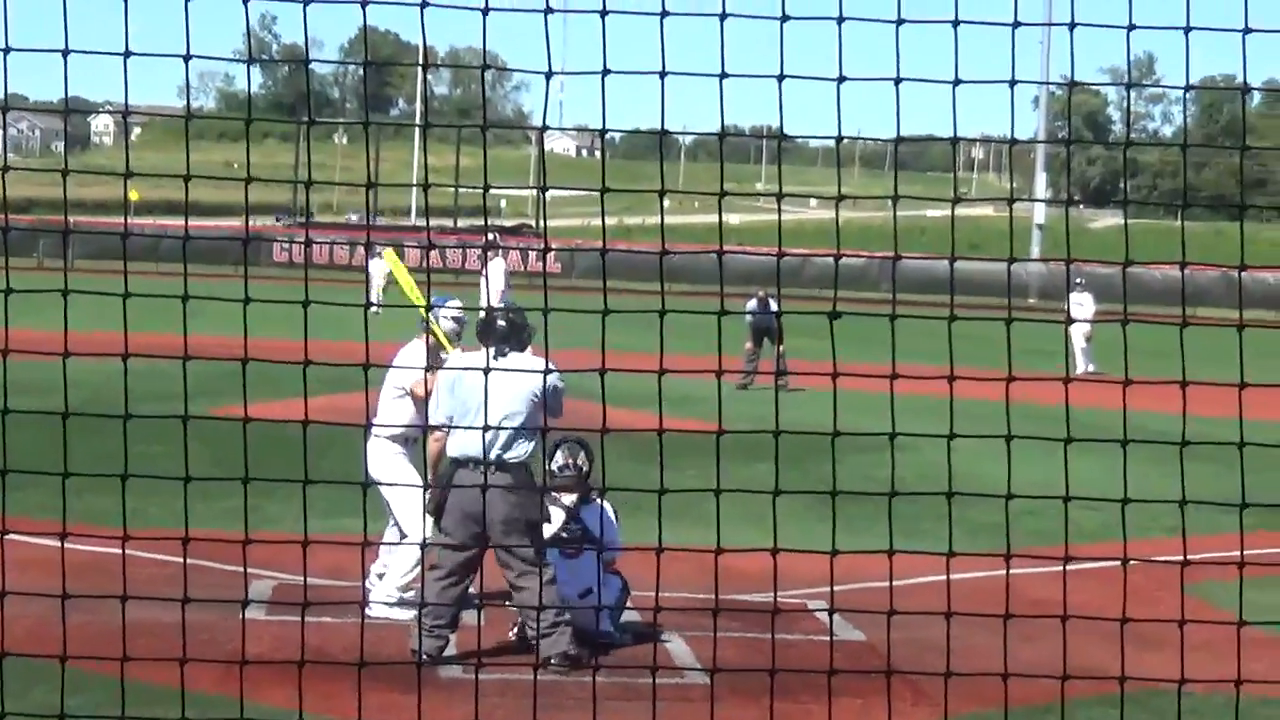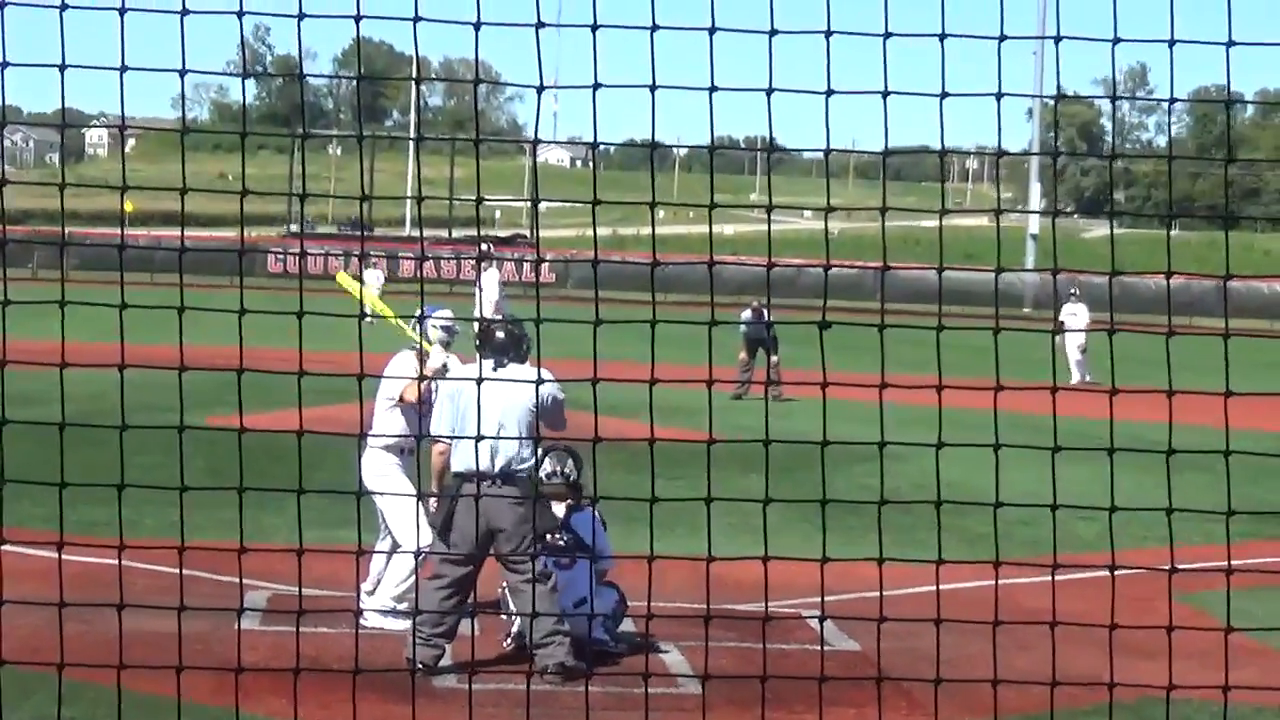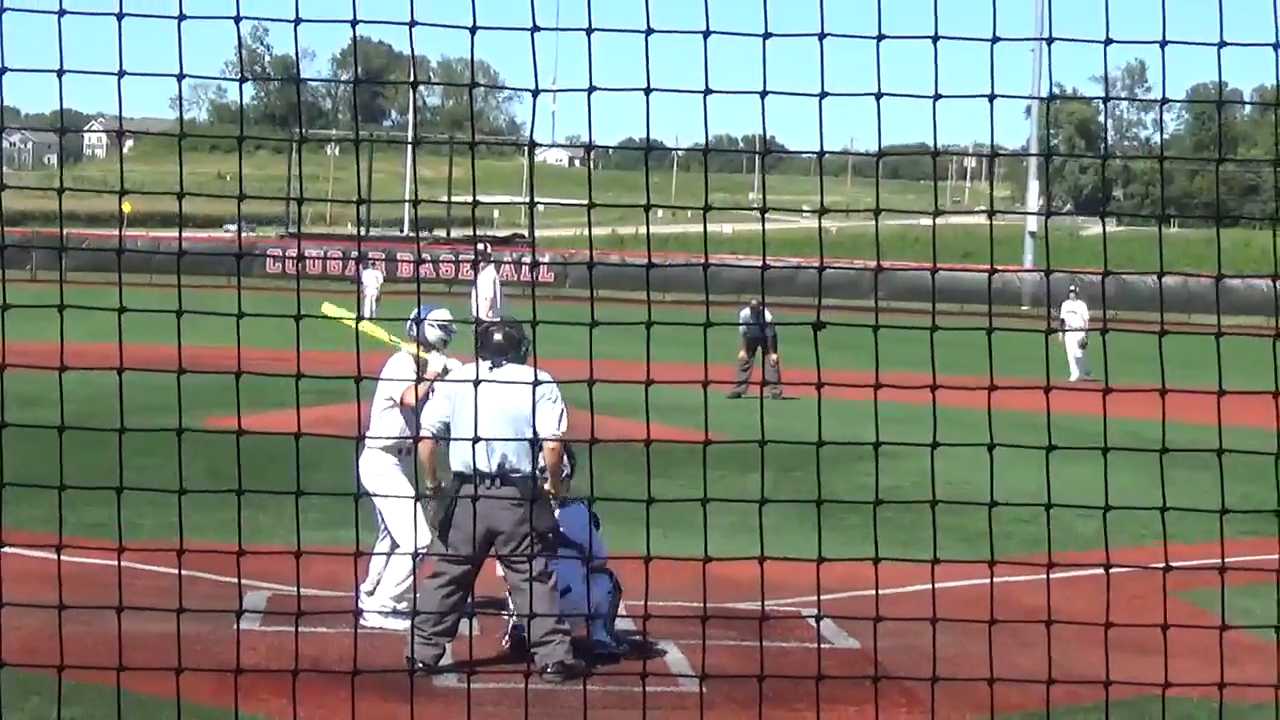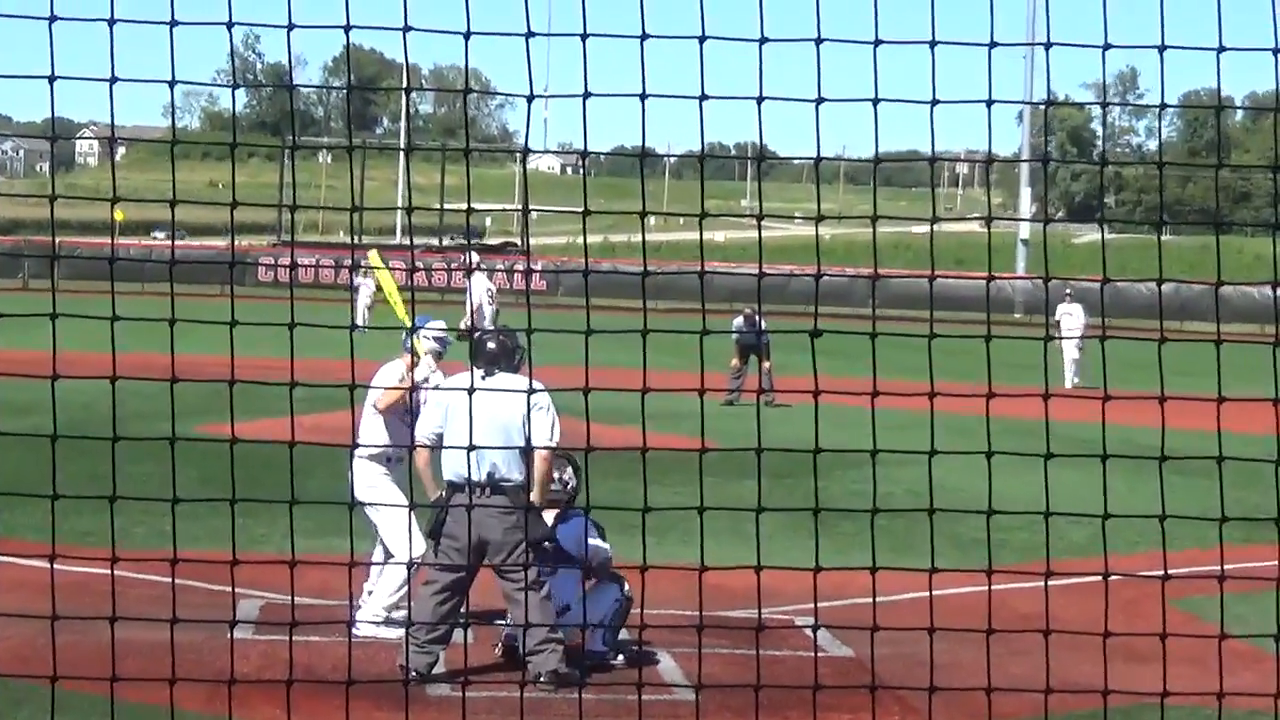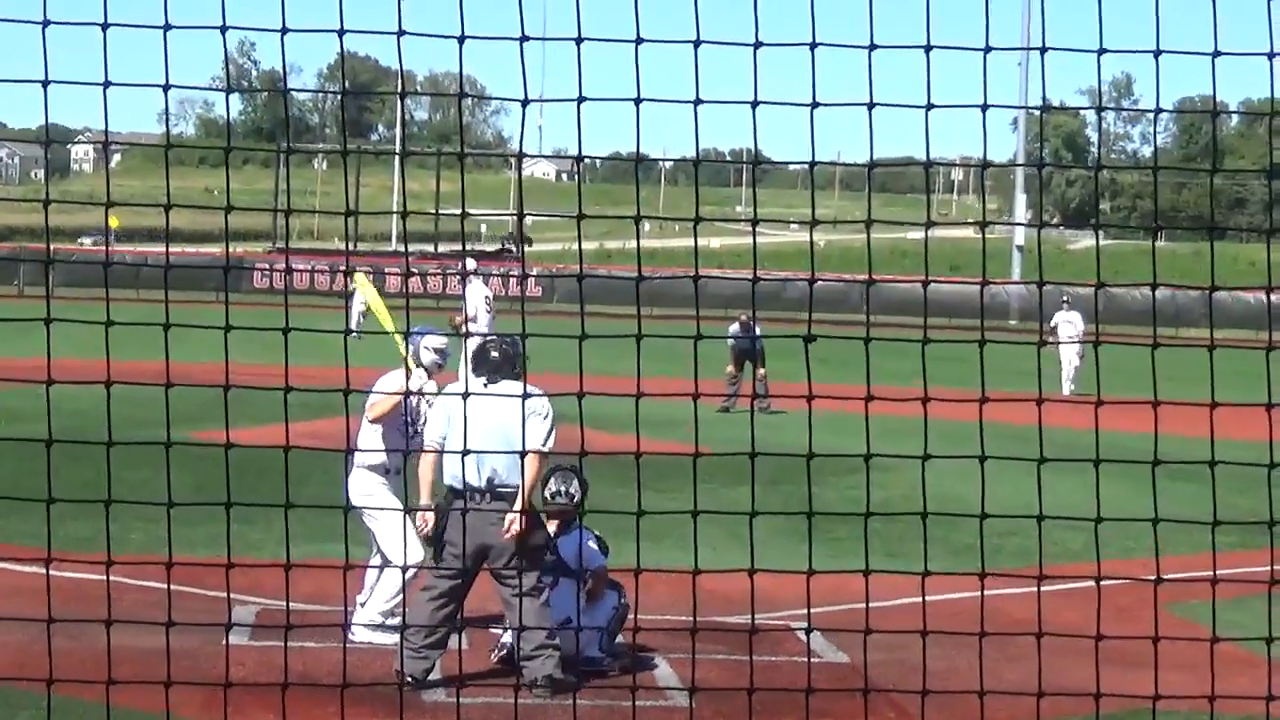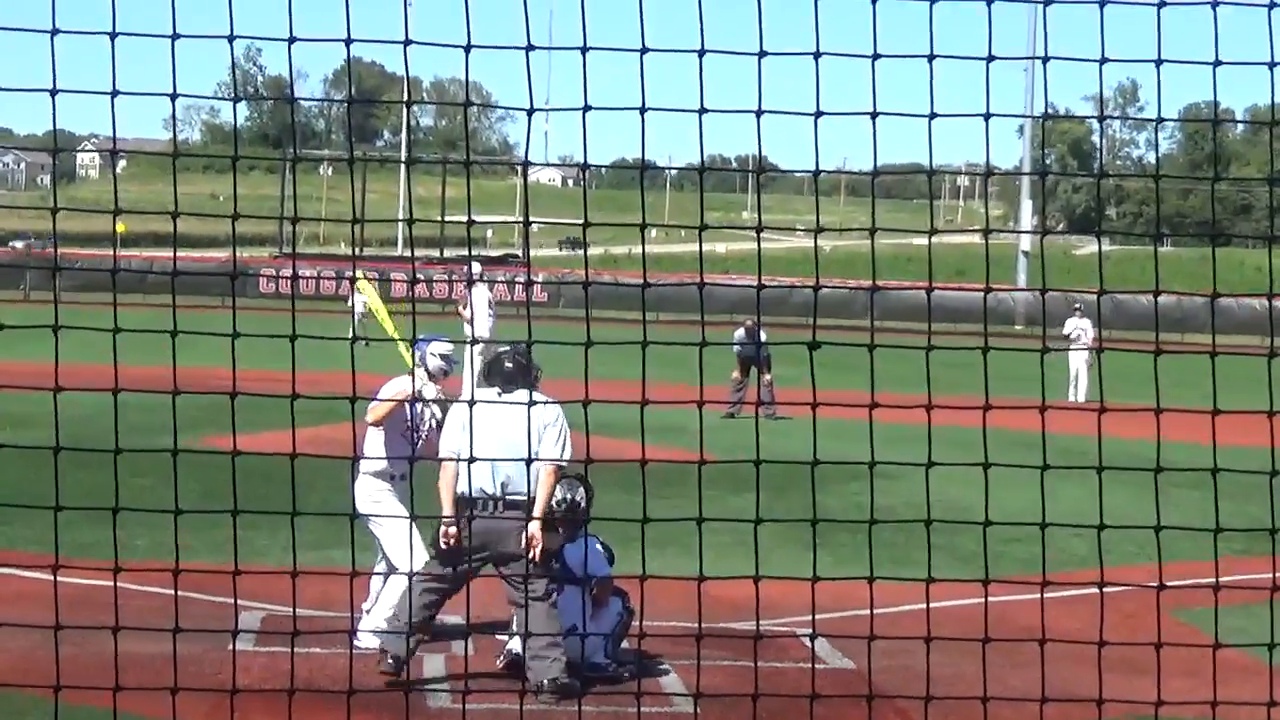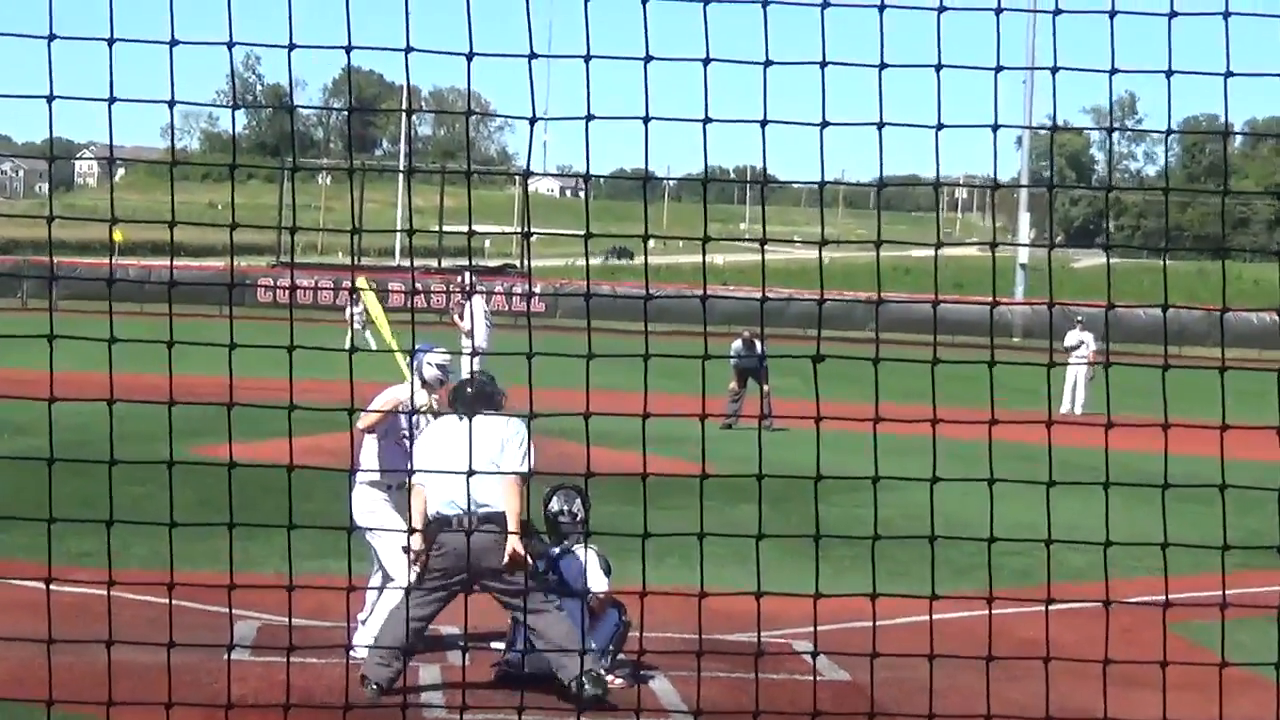
dt=0.5s
person 1, frame 1
left shoulder: (456, 366)
right shoulder: (542, 372)
left elbow: (437, 435)
right elbow: (554, 412)
left wrist: (431, 479)
left hip: (461, 479)
right hip: (511, 483)
left knee: (446, 567)
right knee: (529, 569)
left ankle: (427, 644)
right ankle: (557, 647)
person 1, frame 2
left shoulder: (457, 378)
right shoulder: (540, 382)
left elbow: (441, 447)
right elbow: (558, 427)
left wrist: (438, 489)
left hip: (466, 493)
right hip: (516, 495)
left knee: (446, 577)
right knee: (533, 580)
left ankle: (422, 653)
right ankle: (555, 658)
person 1, frame 3
left shoulder: (457, 379)
right shoulder: (539, 382)
left elbow: (426, 437)
right elbow: (553, 444)
left wrist: (432, 481)
right wrist: (553, 484)
left hip: (466, 495)
right hip: (518, 497)
left knee: (445, 577)
right knee: (535, 579)
left ankle: (422, 653)
right ankle: (555, 658)
person 1, frame 4
left shoulder: (449, 386)
right shoulder: (531, 391)
left elbow: (422, 448)
right elbow: (543, 451)
left wrist: (438, 494)
right wrist: (536, 499)
left hip: (458, 503)
right hip: (508, 505)
left knee: (439, 586)
right knee: (527, 588)
left ankle: (416, 662)
right ankle: (547, 666)
person 1, frame 5
left shoulder: (452, 394)
right shoulder: (532, 398)
left elbow: (430, 450)
right elbow: (533, 455)
left wrist: (426, 504)
right wrist: (521, 508)
left hip: (459, 509)
right hip: (508, 509)
left knee: (437, 592)
right knee: (526, 593)
left ankle: (412, 668)
right ankle: (543, 672)
person 1, frame 6
left shoulder: (465, 406)
right shoulder: (547, 409)
left elbow: (449, 464)
right elbow: (549, 467)
left wrist: (448, 517)
right wrist: (537, 520)
left hip: (470, 515)
right hip: (519, 517)
left knee: (430, 585)
right knee: (536, 599)
left ankle: (395, 654)
right ankle: (550, 677)
person 1, frame 7
left shoulder: (432, 429)
right shoulder: (510, 426)
left elbow: (418, 484)
right elbow: (512, 480)
left wrist: (417, 534)
right wrist: (514, 534)
left hip: (445, 536)
right hip: (495, 535)
left knee: (414, 606)
right knee: (538, 606)
left ankle: (377, 676)
right ankle: (582, 676)
person 2, frame 1
left shoulder: (434, 356)
right shoulder: (413, 354)
right elbow: (422, 391)
left hip: (397, 450)
right hip: (389, 451)
left knee: (403, 521)
right knee: (422, 528)
left ankle: (379, 578)
right ankle: (383, 599)
person 2, frame 2
left shoulder: (422, 365)
right shoulder: (404, 363)
right elbow: (411, 397)
left wrist: (450, 373)
right wrist: (431, 370)
left hip: (396, 462)
right hip: (384, 462)
left knee: (393, 535)
right knee: (418, 539)
left ankle: (372, 595)
right ankle: (379, 609)
person 2, frame 3
left shoulder: (419, 365)
right shoulder: (402, 363)
right elbow: (411, 400)
left wrist: (448, 374)
right wrist: (433, 372)
left hip: (391, 462)
right hip: (383, 463)
left knee: (392, 535)
right knee: (416, 539)
left ankle: (371, 595)
right ankle: (378, 609)
person 2, frame 4
left shoulder: (417, 377)
right shoulder: (394, 371)
right elbow: (382, 404)
left wrist: (436, 388)
right wrist: (415, 377)
left hip: (388, 471)
right hip: (374, 472)
left knee: (391, 542)
right knee: (411, 549)
left ankle: (373, 601)
right ankle: (370, 618)
person 2, frame 5
left shoulder: (418, 390)
right shoulder: (393, 382)
right elbow: (373, 415)
left wrist: (433, 403)
right wrist: (409, 388)
left hip: (389, 480)
right hip: (371, 482)
left knee: (388, 550)
right knee: (409, 556)
left ankle: (368, 610)
right ankle: (366, 624)
person 2, frame 6
left shoulder: (426, 399)
right shoulder: (398, 388)
left elbow: (441, 440)
right elbow: (372, 418)
left wrist: (435, 407)
right wrist: (409, 391)
left hip: (396, 487)
right hip: (377, 488)
left knee: (393, 557)
right knee: (414, 562)
left ankle: (374, 615)
right ankle: (371, 630)
person 2, frame 7
left shoulder: (421, 408)
right shoulder: (393, 396)
right elbow: (363, 425)
left wrist: (430, 415)
right wrist: (401, 399)
left hip: (393, 497)
right hip: (374, 498)
left knee: (389, 567)
right knee: (409, 573)
left ankle: (370, 626)
right ankle: (366, 641)
person 3, frame 1
right shoulder: (601, 507)
right elbow: (610, 559)
right hip: (588, 608)
right knee: (615, 580)
left ankle: (528, 623)
right ankle: (604, 627)
person 3, frame 2
right shoulder: (590, 515)
right elbow: (603, 568)
right hip: (580, 618)
left knee: (509, 584)
right knee: (613, 593)
left ankle: (520, 632)
right ankle: (598, 636)
person 3, frame 3
right shoulder: (579, 509)
right elbow: (599, 561)
right hip: (569, 603)
right knee: (605, 578)
left ankle: (517, 630)
right ankle: (602, 639)
person 3, frame 4
right shoulder: (579, 523)
right elbow: (605, 562)
right wrist: (588, 577)
right hip: (567, 620)
right knee: (617, 585)
left ankle: (512, 639)
right ankle: (599, 649)
person 3, frame 5
right shoulder: (581, 536)
right elbow: (600, 576)
right wrist: (587, 599)
right hip: (569, 637)
right knee: (614, 592)
left ankle: (508, 647)
right ankle: (594, 655)
person 3, frame 6
right shoulder: (589, 544)
right elbow: (605, 586)
right wrist: (591, 605)
right hip: (576, 645)
right knee: (619, 599)
left ankle: (514, 652)
right ankle: (599, 661)
person 3, frame 7
left shoulder: (531, 554)
right shoulder: (584, 554)
right elbow: (602, 599)
right wrist: (588, 616)
left hip: (529, 658)
right knee: (615, 611)
left ankle: (511, 663)
